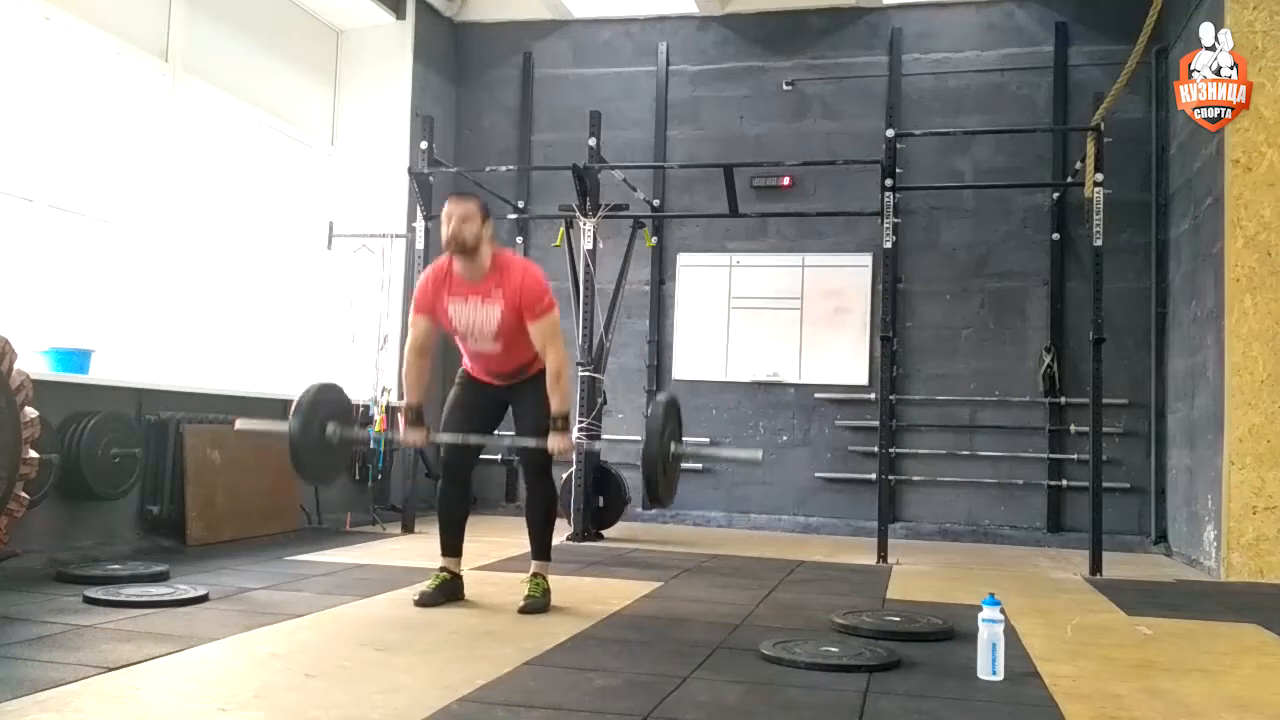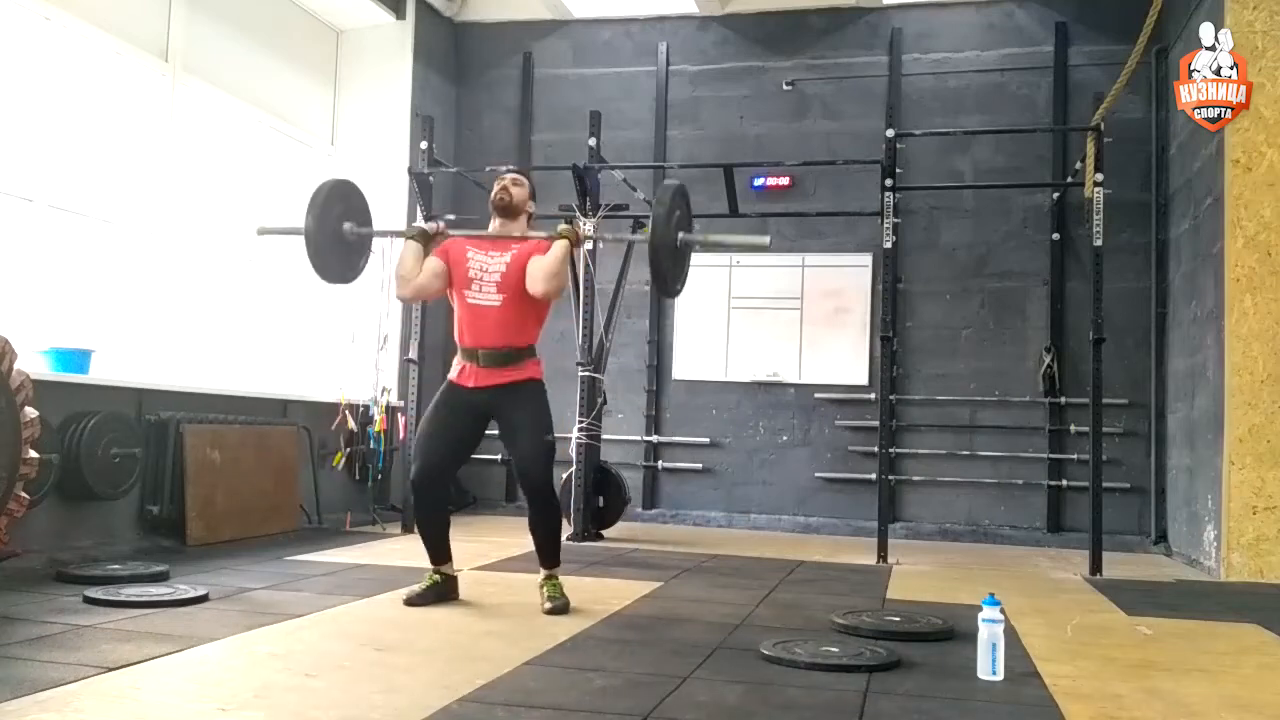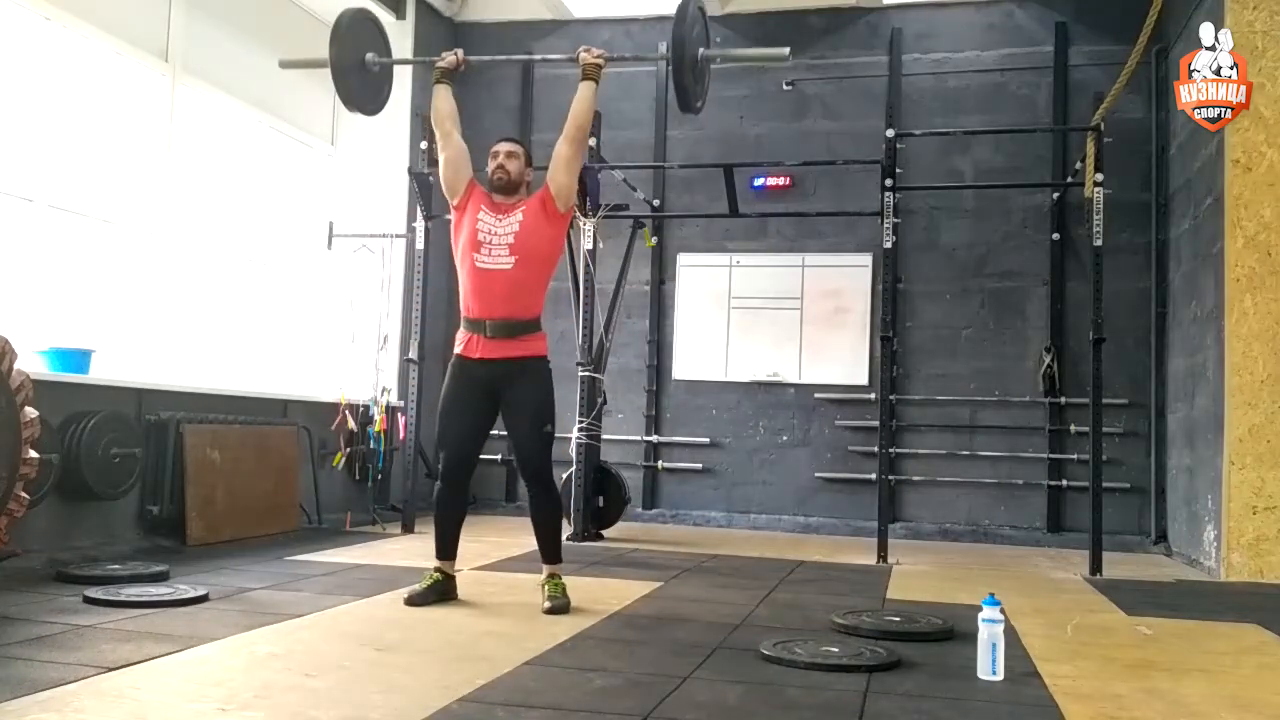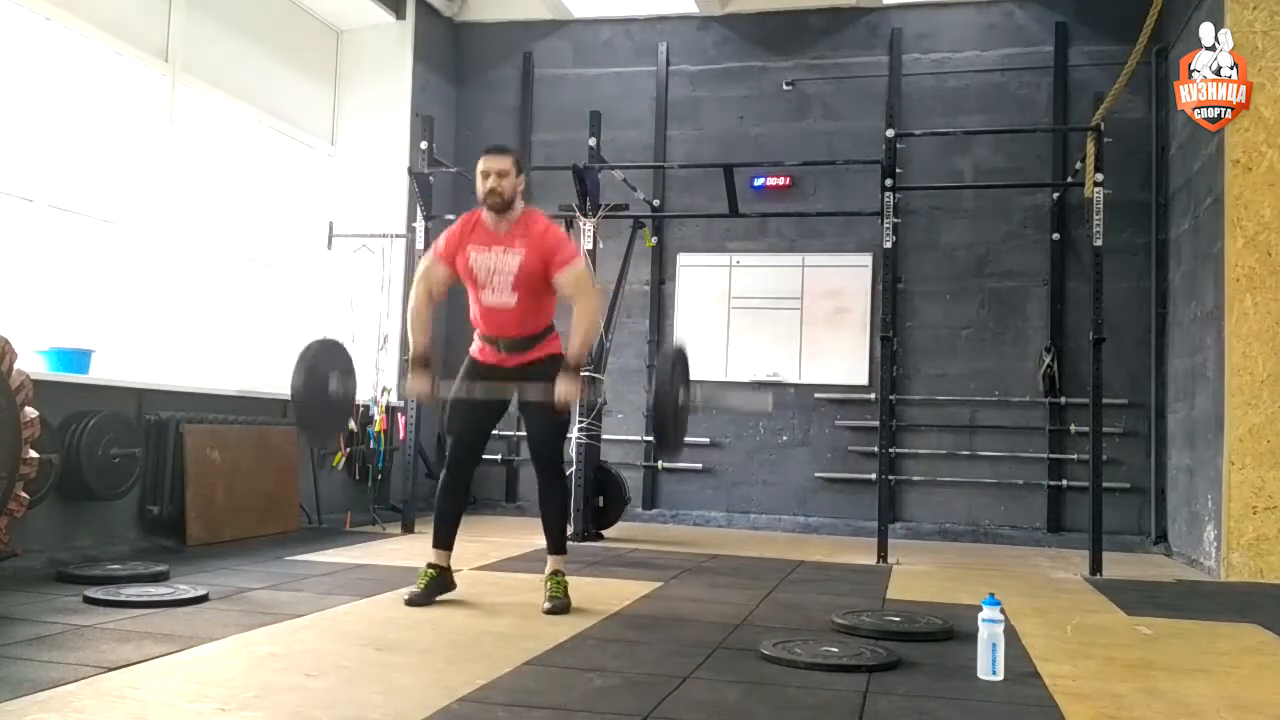
dt=0.7s
person 1, frame 1
left shoulder: (523, 278)
right shoulder: (433, 280)
left elbow: (554, 356)
right elbow: (417, 351)
left wrist: (560, 425)
right wrist: (412, 415)
left hip: (529, 378)
right hip: (478, 376)
left knee: (536, 467)
right knee: (453, 463)
left ankle: (539, 576)
right ankle: (449, 572)
person 1, frame 2
left shoulder: (538, 250)
right shoulder: (455, 248)
left elbow: (542, 287)
right elbow: (408, 289)
left wrist: (563, 241)
right wrist: (418, 240)
left hip: (518, 384)
right hip: (463, 381)
left knee: (536, 480)
right knee: (424, 477)
left ankle: (550, 578)
right ankle: (442, 574)
person 1, frame 3
left shoulder: (547, 209)
right shoulder: (467, 204)
left elbow: (574, 138)
right elbow: (446, 135)
left wrist: (589, 78)
right wrist: (443, 78)
left hip: (525, 361)
right hip: (469, 358)
left knee: (536, 470)
right knee: (452, 468)
left ankle: (552, 576)
right ankle: (443, 573)
person 1, frame 4
left shoulder: (545, 235)
right shoulder: (460, 233)
left elbow: (587, 301)
right elbow: (423, 292)
left wrist: (572, 370)
right wrist: (419, 361)
left hip: (540, 360)
right hip: (484, 358)
left knee: (547, 461)
right knee: (458, 457)
left ankle: (556, 573)
right ankle: (439, 567)
